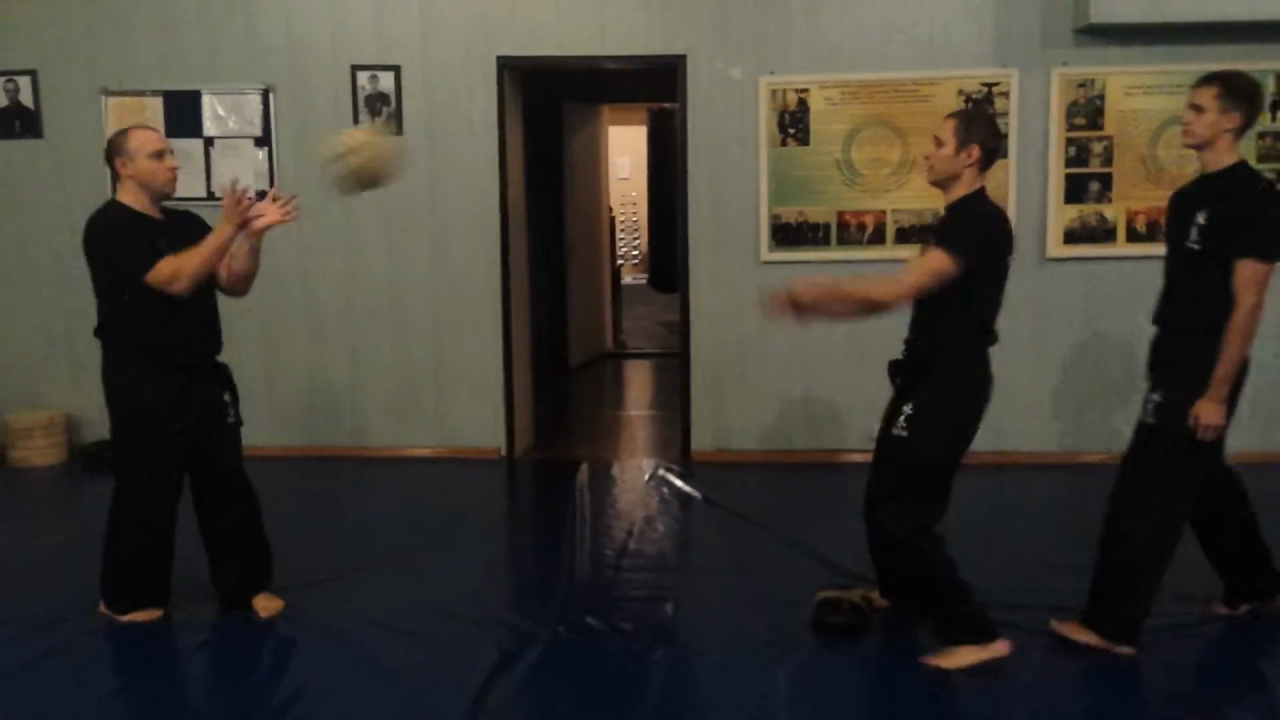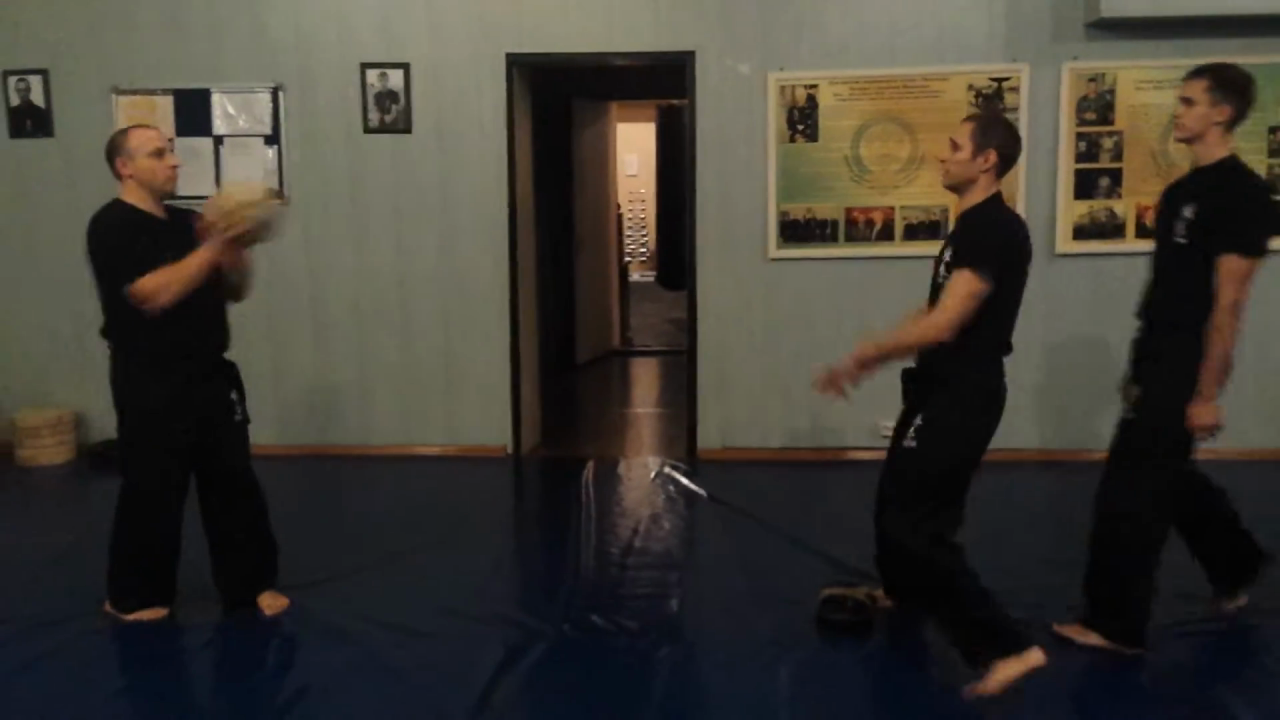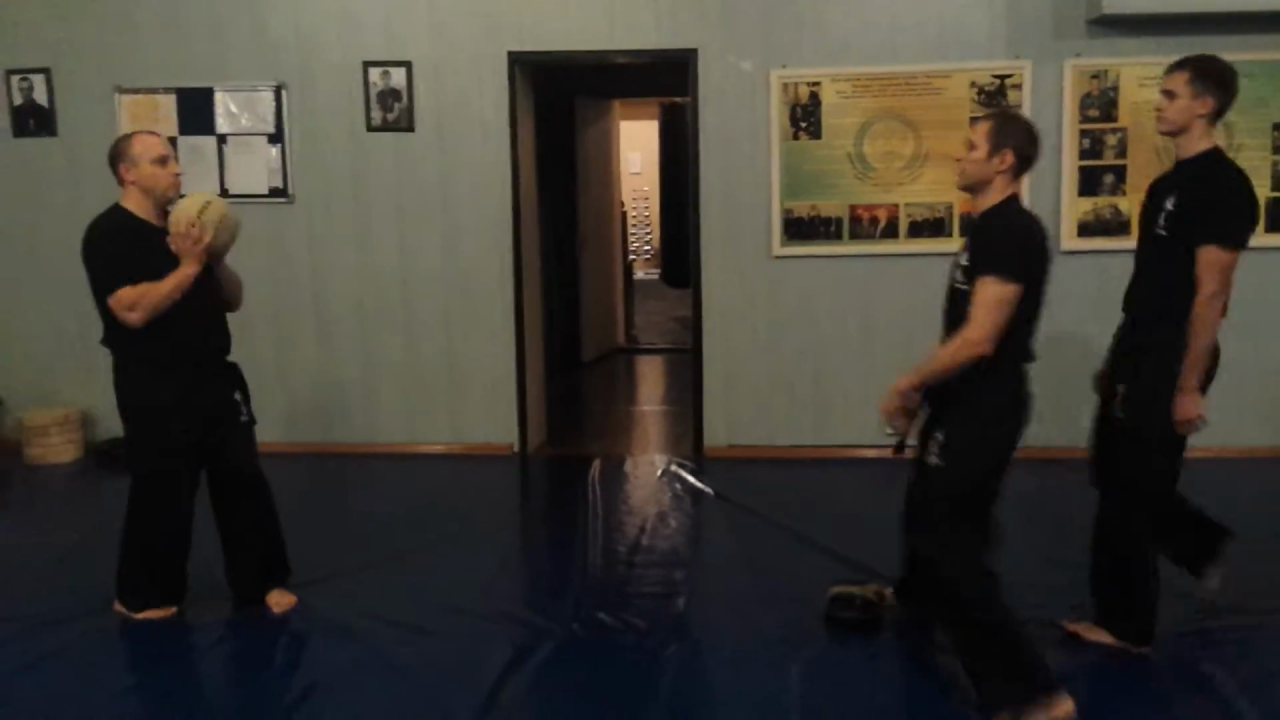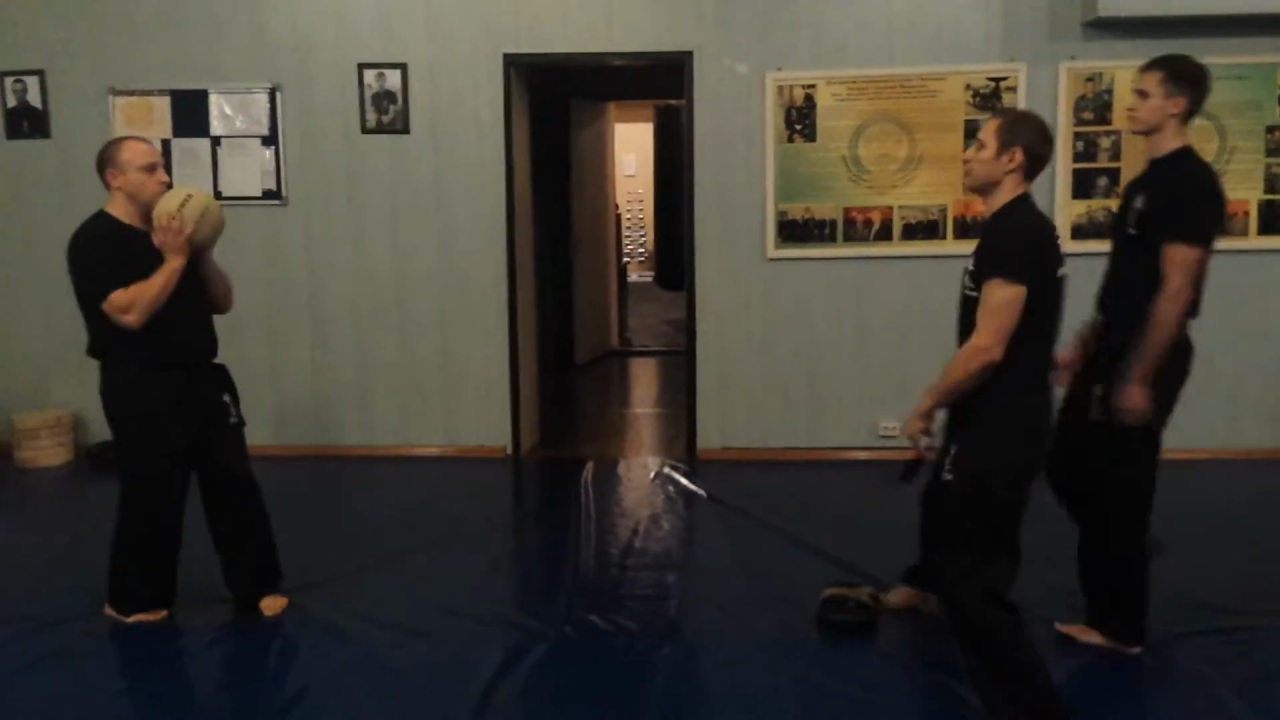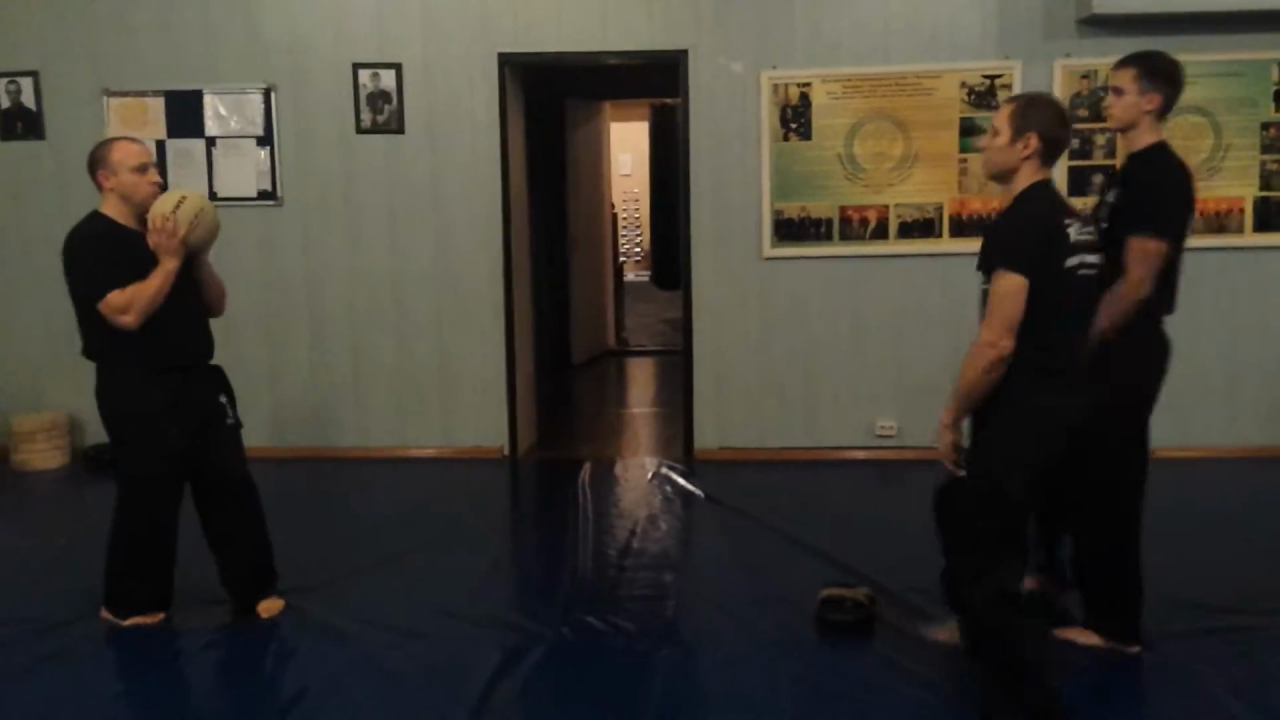
dt=0.1s
person 1, frame 1
left shoulder: (981, 223)
right shoulder: (956, 224)
left elbow: (897, 289)
right elbow: (896, 294)
left wrist: (818, 289)
right wrist: (818, 303)
left hip: (948, 386)
right hip: (930, 379)
left knee: (897, 509)
right knee: (892, 498)
left ankle: (974, 632)
right ankle: (902, 594)
person 1, frame 2
left shoulder: (995, 230)
right shoulder: (975, 227)
left elbow: (940, 325)
right elbow: (939, 323)
left wrist: (858, 357)
right wrist: (866, 360)
left hip: (962, 395)
right hip: (949, 390)
left knee: (913, 523)
right knee: (899, 503)
left ankle: (1005, 646)
right ankle: (906, 593)
person 1, frame 3
left shoulder: (1011, 232)
right shoulder: (990, 228)
left elbow: (977, 340)
left wrist: (907, 387)
right wrist: (920, 388)
left hip: (985, 408)
right hip: (974, 402)
left knee: (945, 545)
right knee: (931, 516)
right ankle: (916, 596)
person 1, frame 4
left shoulder: (1010, 235)
right shoulder: (1031, 228)
left elbow: (986, 348)
left wrist: (925, 407)
right wrist: (944, 406)
left hip: (1002, 417)
right hip: (1020, 411)
left knee: (972, 567)
right knee: (946, 514)
right ankle: (928, 582)
person 1, frame 5
left shoulder: (1018, 224)
right shoulder: (1068, 221)
left elbow: (996, 343)
left wrist: (952, 418)
left hip: (1020, 415)
right hip: (1055, 406)
left knee: (984, 570)
right knee: (962, 508)
right ankle: (974, 625)
person 2, frame 1
right shoulder: (1188, 195)
left wrist: (1216, 392)
left hip: (1204, 366)
right hip: (1175, 357)
left knee: (1146, 490)
right knee: (1202, 480)
left ankle: (1112, 623)
person 2, frame 2
right shoulder: (1182, 189)
left elbow: (1228, 302)
left wrist: (1206, 392)
left hip: (1187, 361)
right hip: (1157, 351)
left knee: (1132, 487)
right knee: (1167, 477)
left ankle: (1116, 624)
person 2, frame 3
left shoulder: (1223, 185)
right shoulder: (1168, 183)
left elbow: (1209, 292)
left wrist: (1190, 385)
right wrist: (1115, 356)
left hip: (1170, 355)
right hip: (1139, 345)
left knee: (1132, 483)
right knee: (1112, 469)
left ankle: (1124, 622)
right ankle: (1202, 544)
person 2, frame 4
left shoulder: (1190, 182)
right shoulder: (1151, 179)
left elbow: (1175, 290)
left wrist: (1140, 377)
right wrist: (1082, 347)
left hip: (1145, 354)
right hip: (1115, 348)
left knee: (1116, 483)
right knee: (1068, 463)
left ankle: (1118, 623)
person 2, frame 5
left shoulder: (1161, 177)
right shoulder: (1130, 174)
left elbow: (1137, 282)
left hip: (1127, 350)
right hip: (1105, 346)
left knee: (1107, 483)
right knee: (1081, 472)
left ankle: (1115, 624)
person 3, frame 1
left shoulder: (186, 223)
right shoulder: (110, 227)
left elbow: (233, 283)
right elbow: (177, 280)
left wrist: (252, 232)
right wrist: (227, 228)
left hip: (202, 377)
right hip: (144, 385)
left knee: (226, 482)
right knee: (146, 492)
left ankle: (246, 584)
right ankle: (127, 597)
person 3, frame 2
left shoulder: (188, 220)
right shoulder: (113, 227)
left elbow: (234, 290)
right elbow: (158, 295)
left wrist: (234, 245)
right wrist: (214, 245)
left hip: (210, 375)
right hip: (151, 383)
left knee: (235, 480)
right knee: (153, 491)
left ankle: (251, 583)
right ankle: (134, 596)
person 3, frame 3
left shoulder: (187, 230)
right shoulder: (109, 236)
left elbow: (230, 301)
right elbow: (133, 312)
left wrist: (213, 260)
right wrist: (190, 266)
left hip: (214, 377)
right hip: (154, 387)
left knee: (243, 480)
right knee: (161, 493)
left ankle: (261, 581)
right ankle: (142, 595)
person 3, frame 4
left shoulder: (168, 232)
right shoulder: (95, 241)
left elbow: (222, 302)
right elbow: (130, 313)
left wrist: (199, 254)
right wrist: (174, 261)
left hip: (202, 380)
right hip: (142, 392)
left knee: (234, 484)
right knee: (152, 497)
left ankle: (256, 585)
right ankle: (133, 600)
person 3, frame 5
left shoulder: (165, 233)
right shoulder: (90, 242)
left elbow: (214, 306)
right elbow: (127, 314)
left wrist: (194, 257)
right wrist: (169, 263)
left hip: (198, 382)
right hip: (138, 393)
left knee: (231, 486)
right knee: (148, 499)
left ankle: (253, 588)
right ankle: (130, 603)
